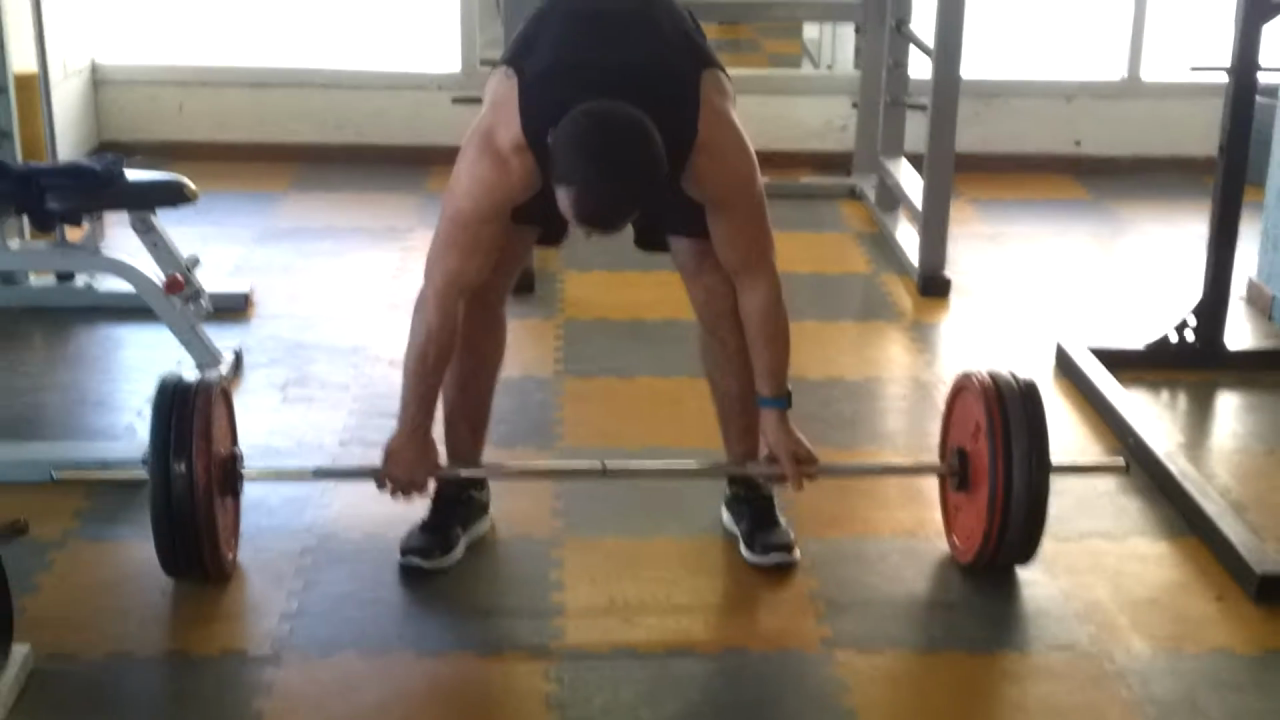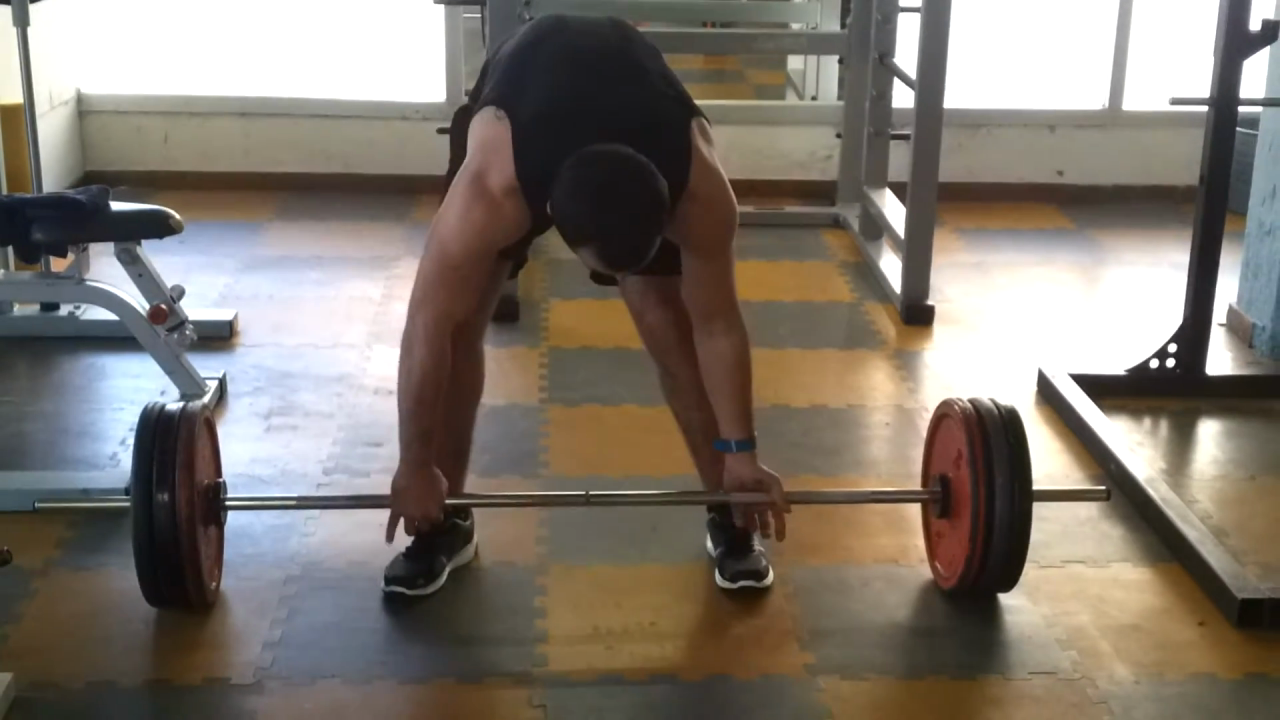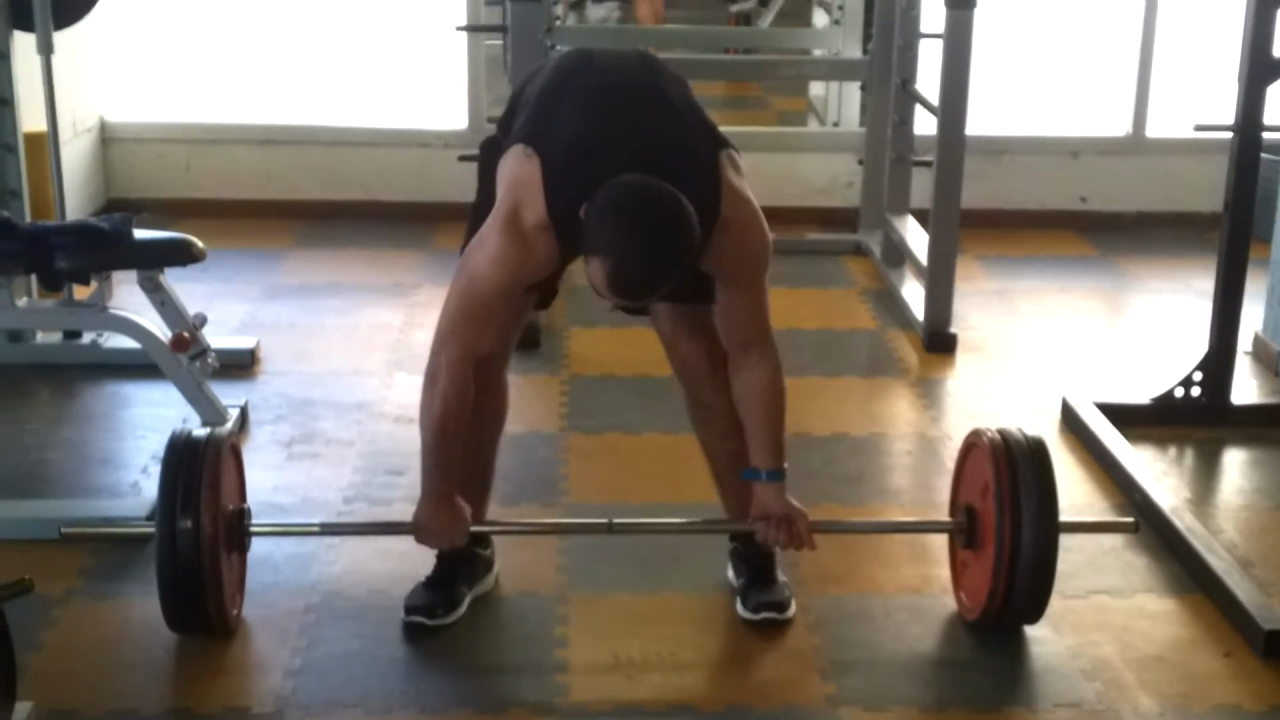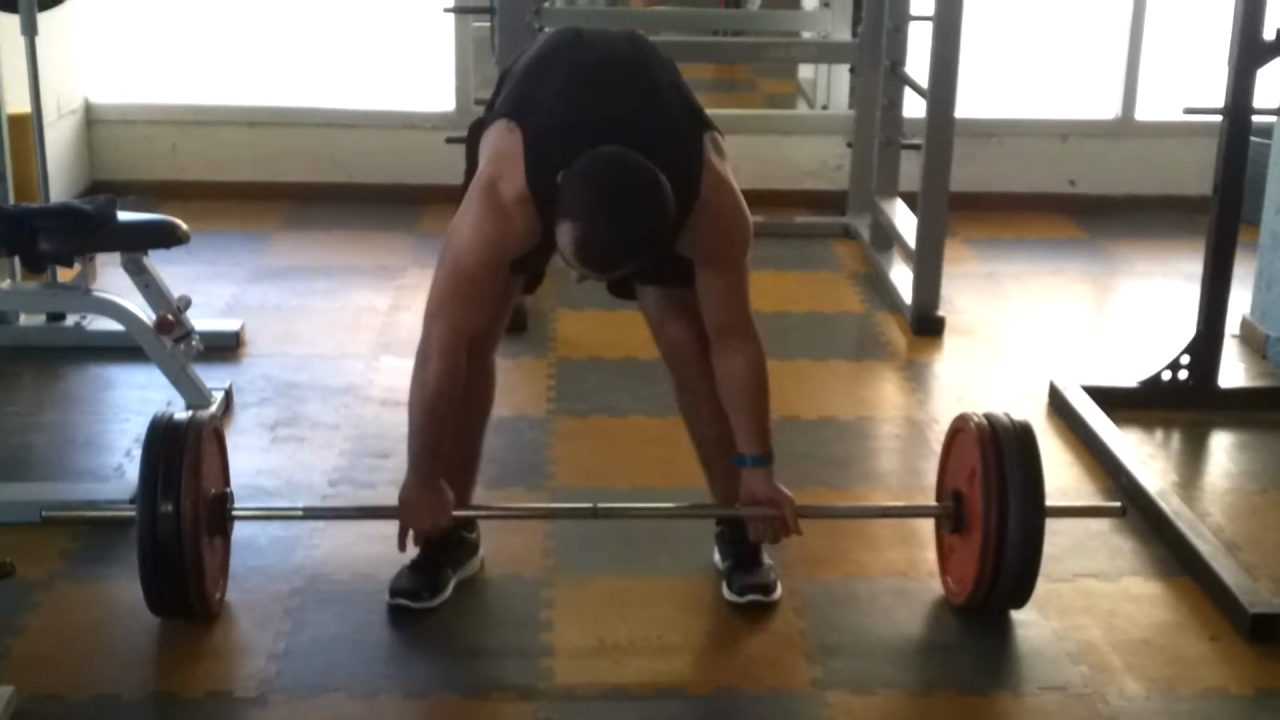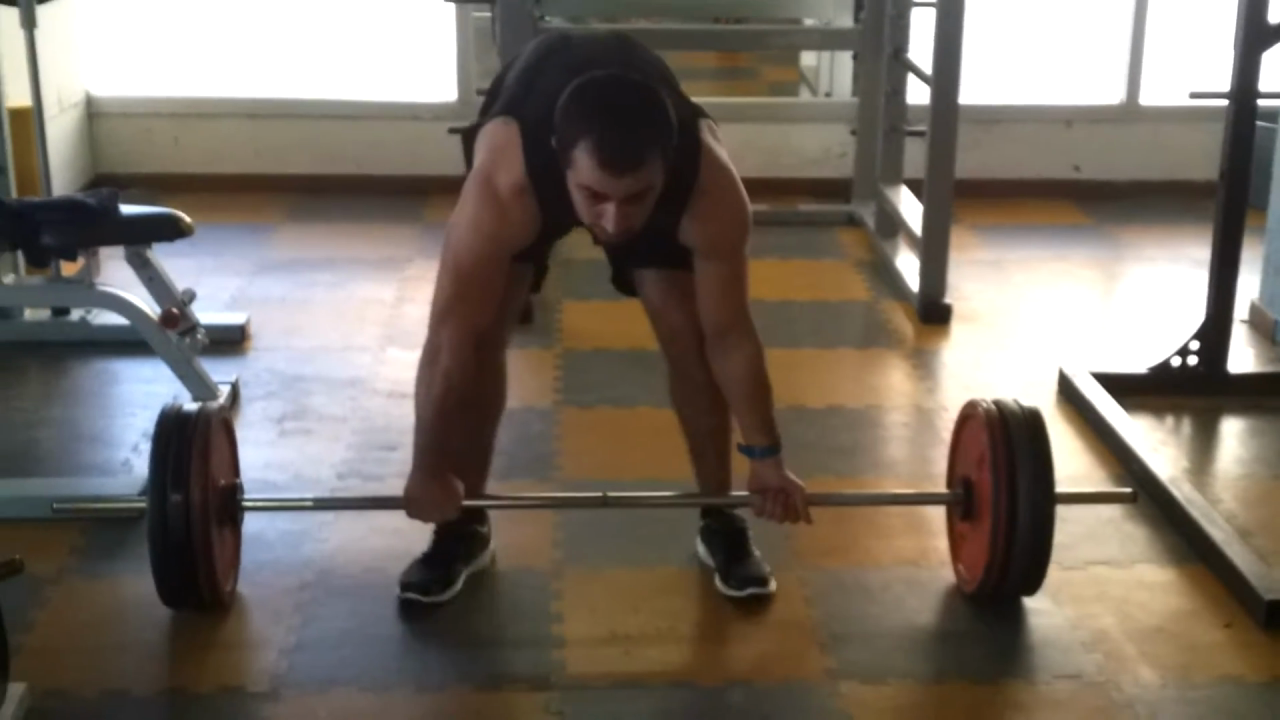
dt=1s
person 1, frame 1
left shoulder: (714, 146)
right shoulder: (503, 150)
left elbow: (754, 279)
right elbow: (443, 293)
left wrist: (775, 413)
right wrist: (411, 435)
right hip: (547, 90)
left knee: (717, 288)
right knee: (480, 285)
left ankle: (747, 489)
right ankle: (462, 492)
person 1, frame 2
left shoulder: (700, 191)
right shoulder: (491, 191)
left elbow: (715, 323)
right elbow: (429, 328)
left wrist: (741, 455)
right wrist: (415, 468)
left knee: (667, 317)
right knee: (462, 317)
left ankle: (726, 517)
right ankle: (448, 522)
person 1, frame 3
left shoulder: (733, 222)
right shoulder: (522, 223)
left elbow: (750, 351)
right elbow: (453, 358)
left wrist: (769, 482)
right wrist: (438, 497)
left knee: (699, 349)
right knee: (485, 348)
left ankle: (750, 545)
right ankle: (467, 551)
person 1, frame 4
left shoulder: (712, 204)
right shoulder: (503, 197)
left elbow: (732, 338)
right elbow: (444, 341)
left wrist: (757, 470)
right wrist: (423, 481)
left knee: (687, 338)
right knee: (473, 335)
left ankle: (735, 527)
right ankle: (452, 534)
person 1, frame 5
left shoulder: (711, 186)
right shoulder: (502, 184)
left elbow: (727, 334)
right elbow: (451, 337)
left wrist: (765, 458)
right wrist: (429, 472)
right hip: (528, 120)
left knee: (686, 333)
right knee: (482, 333)
left ankle: (719, 516)
right ankle: (464, 526)
